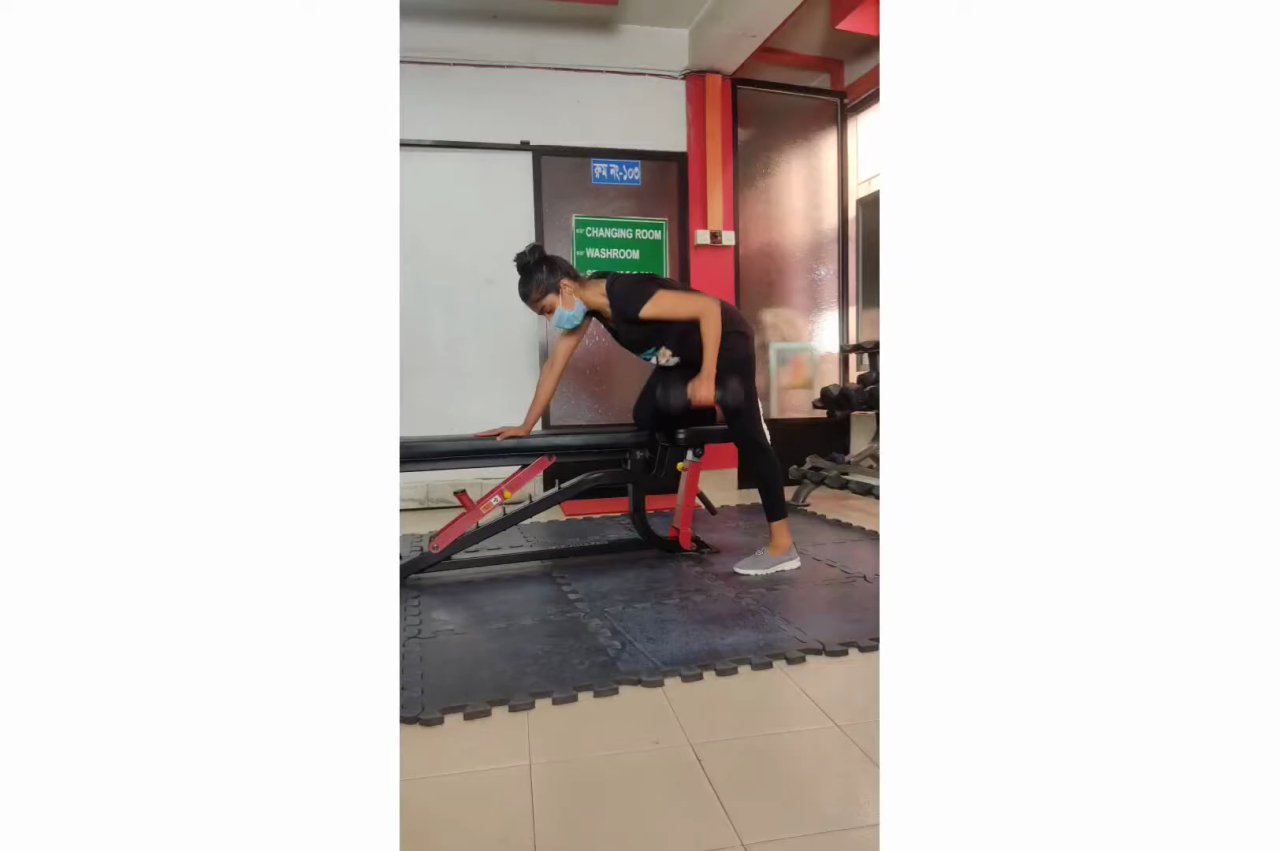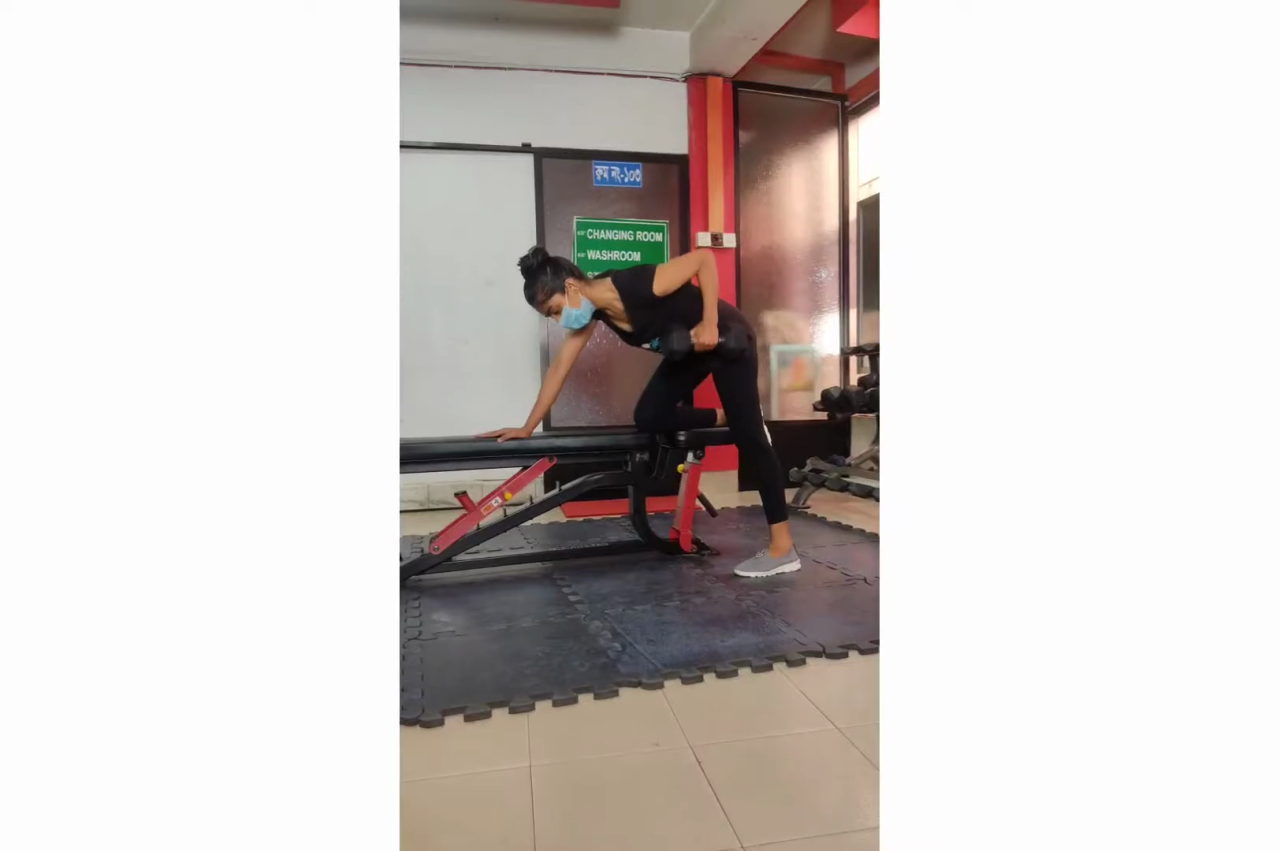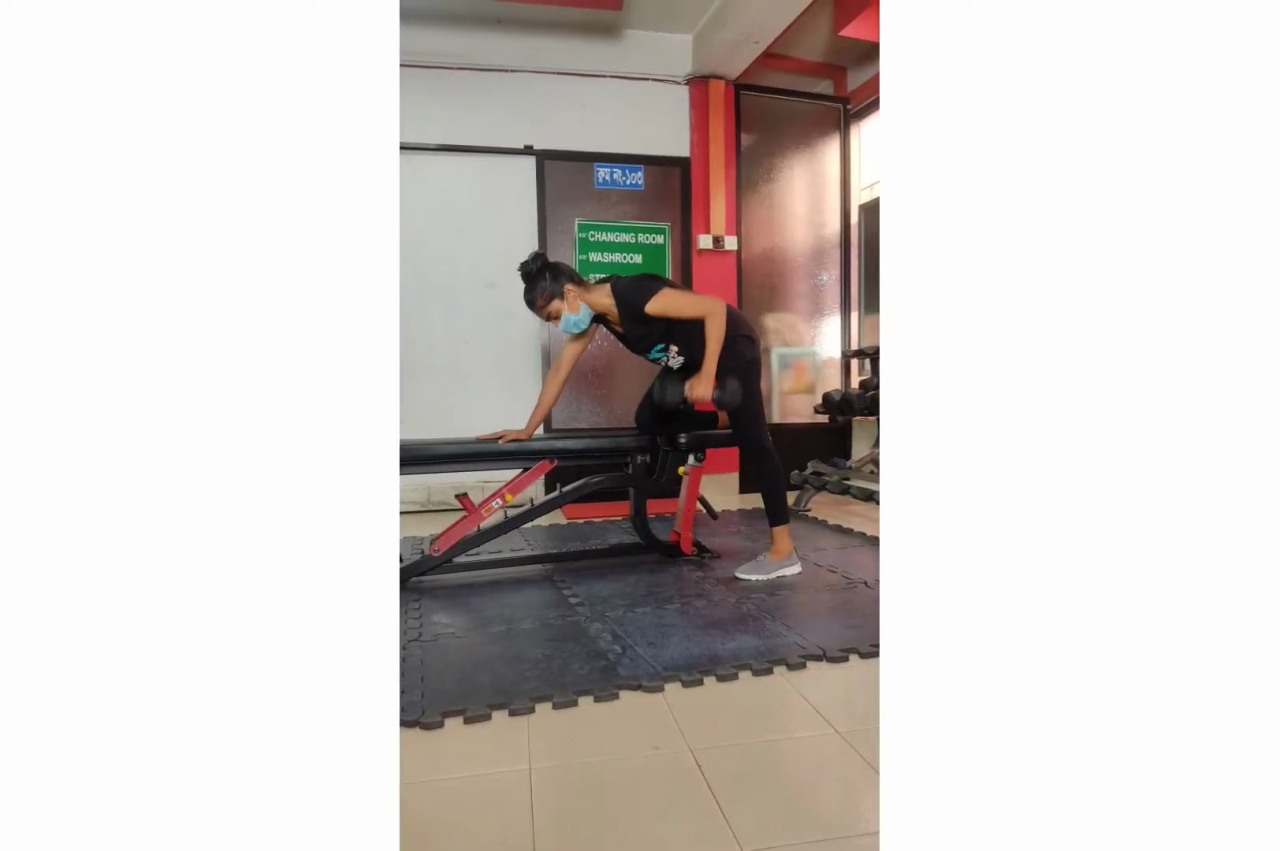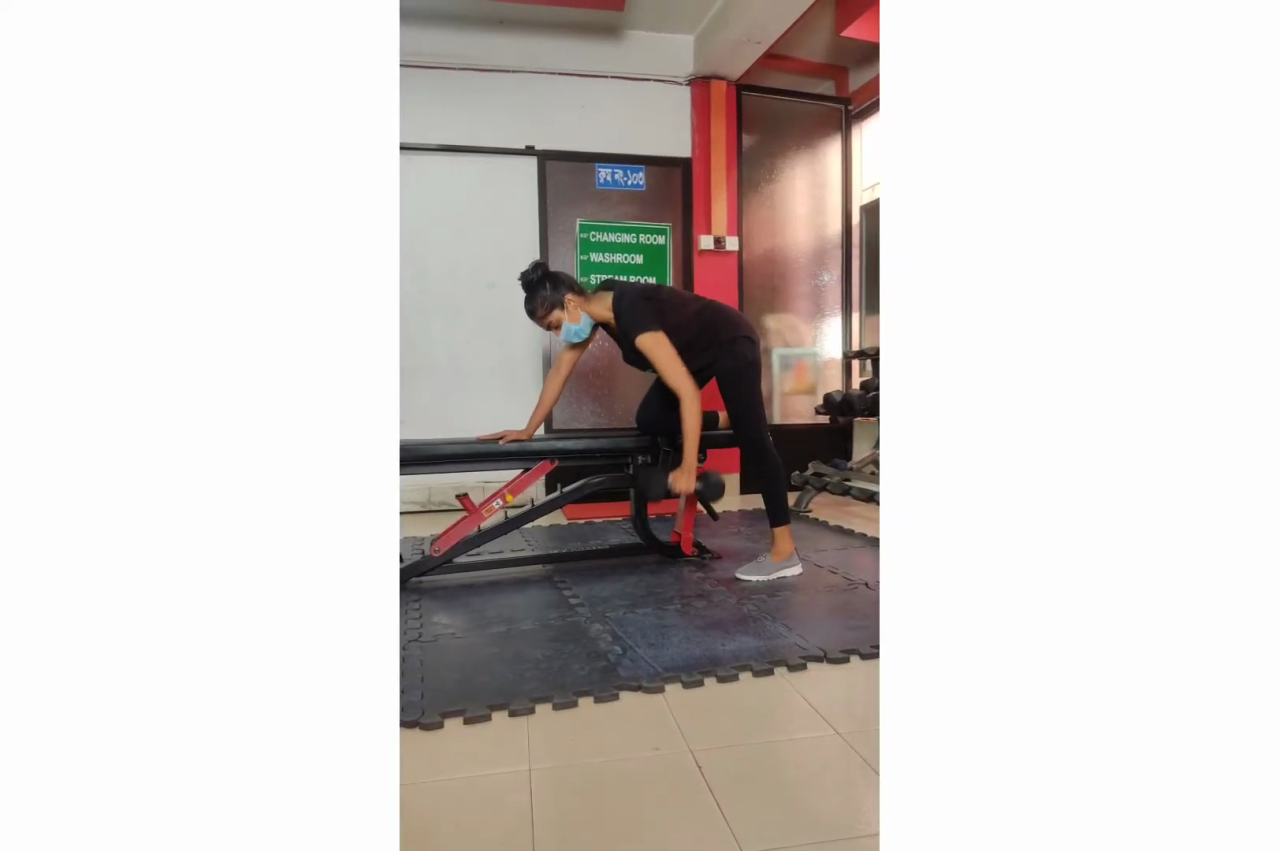
dt=0.3s
person 1, frame 1
left shoulder: (626, 297)
right shoulder: (587, 300)
left elbow: (708, 308)
right elbow: (555, 363)
left wrist: (707, 377)
right wrist: (526, 427)
left hip: (724, 336)
right hip: (685, 349)
left knee: (747, 437)
right knee: (647, 418)
left ankle: (783, 546)
right ankle: (732, 411)
person 1, frame 2
left shoulder: (635, 287)
right shoulder: (592, 301)
left elbow: (703, 257)
right elbow: (561, 364)
left wrist: (709, 325)
right wrist: (528, 428)
left hip: (725, 336)
right hip: (688, 347)
left knee: (748, 439)
right knee: (648, 419)
left ankle: (783, 548)
right ankle: (729, 416)
person 1, frame 3
left shoulder: (633, 295)
right shoulder: (594, 305)
left elbow: (716, 307)
right elbow: (562, 366)
left wrist: (706, 377)
right wrist: (529, 429)
left hip: (730, 340)
right hip: (690, 352)
left knee: (752, 441)
right knee: (649, 420)
left ankle: (783, 551)
right ankle: (733, 419)
person 1, frame 4
left shoulder: (633, 315)
right shoulder: (596, 305)
left elbow: (687, 391)
right elbow: (561, 368)
left wrist: (688, 468)
right wrist: (528, 430)
left hip: (731, 343)
right hip: (695, 351)
left knee: (753, 443)
right knee: (650, 421)
left ankle: (784, 551)
right ankle: (732, 420)
